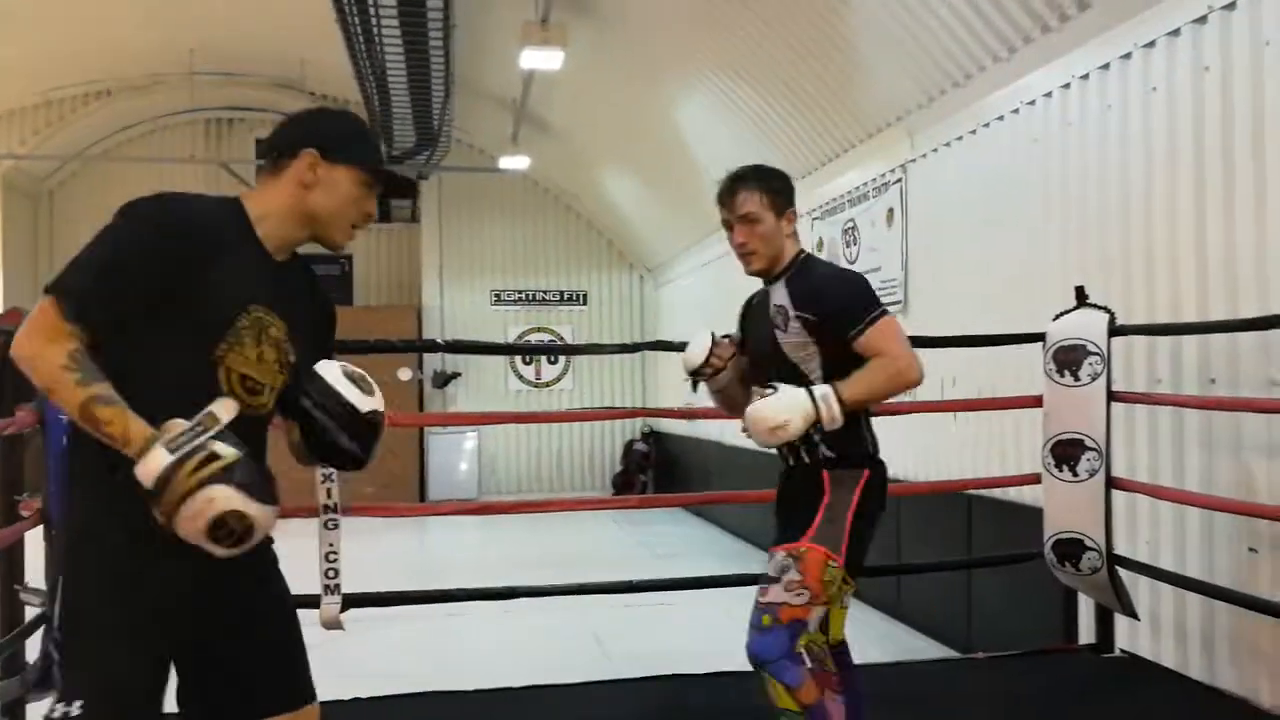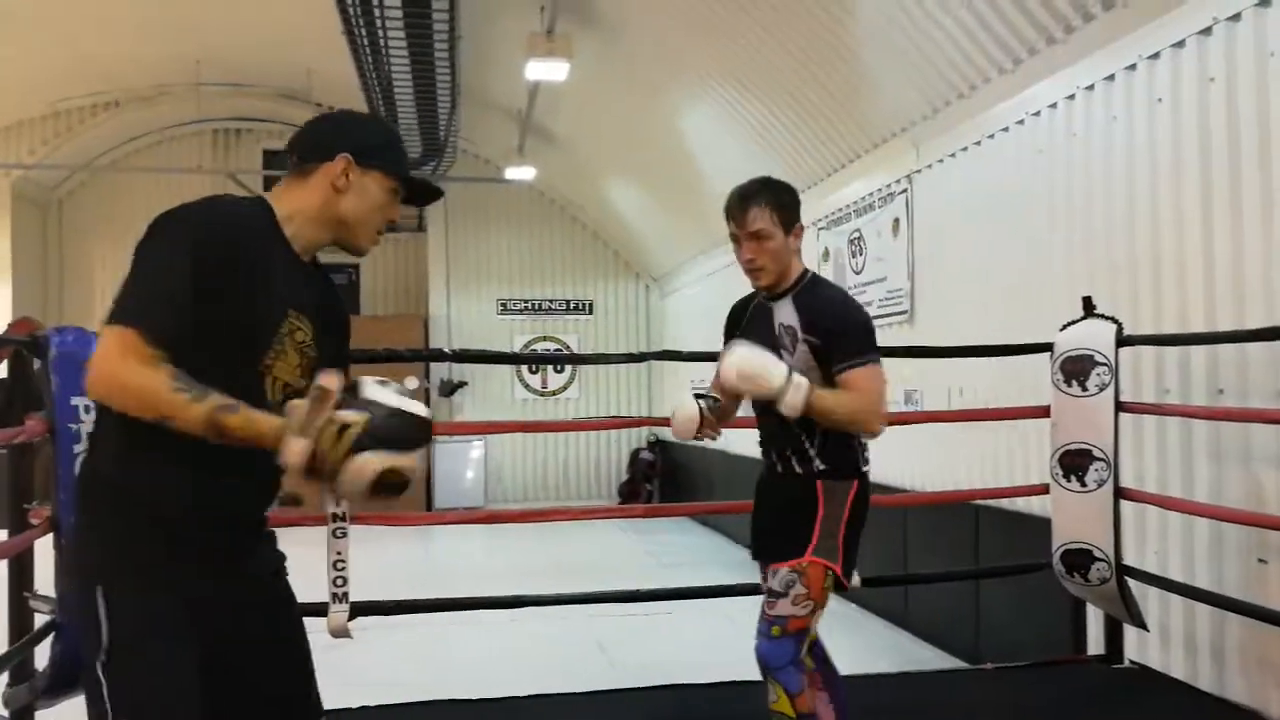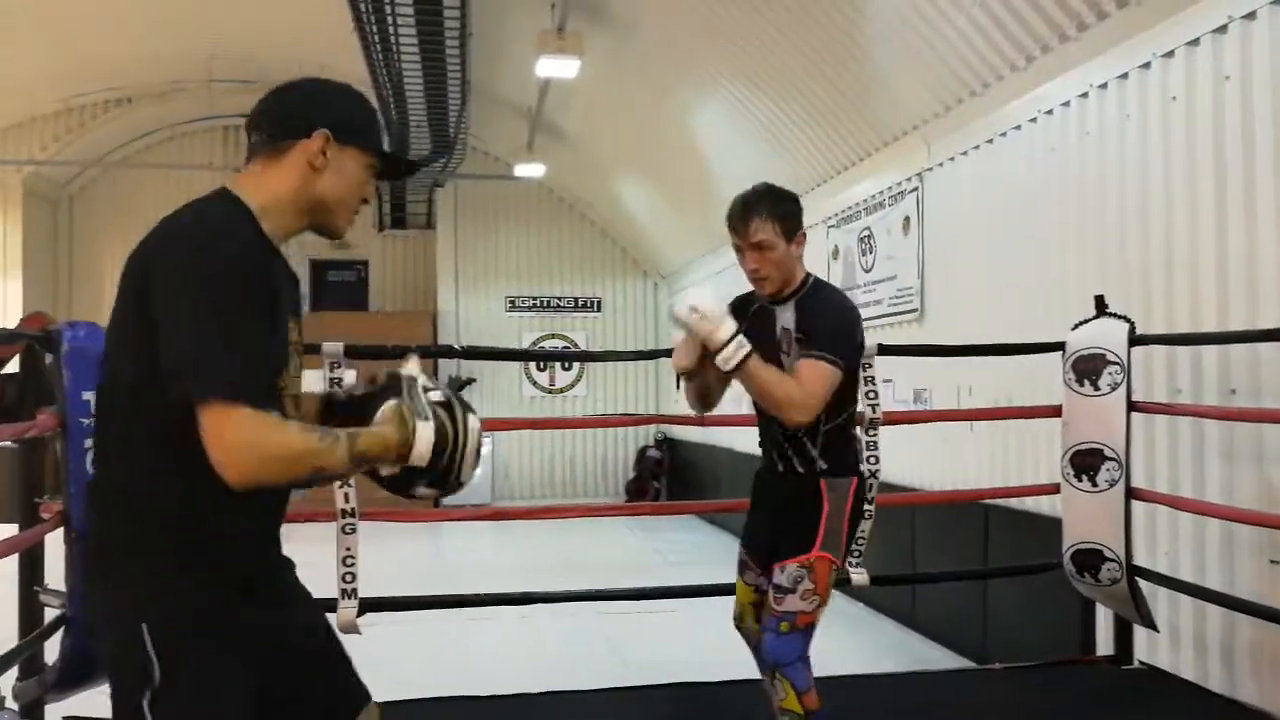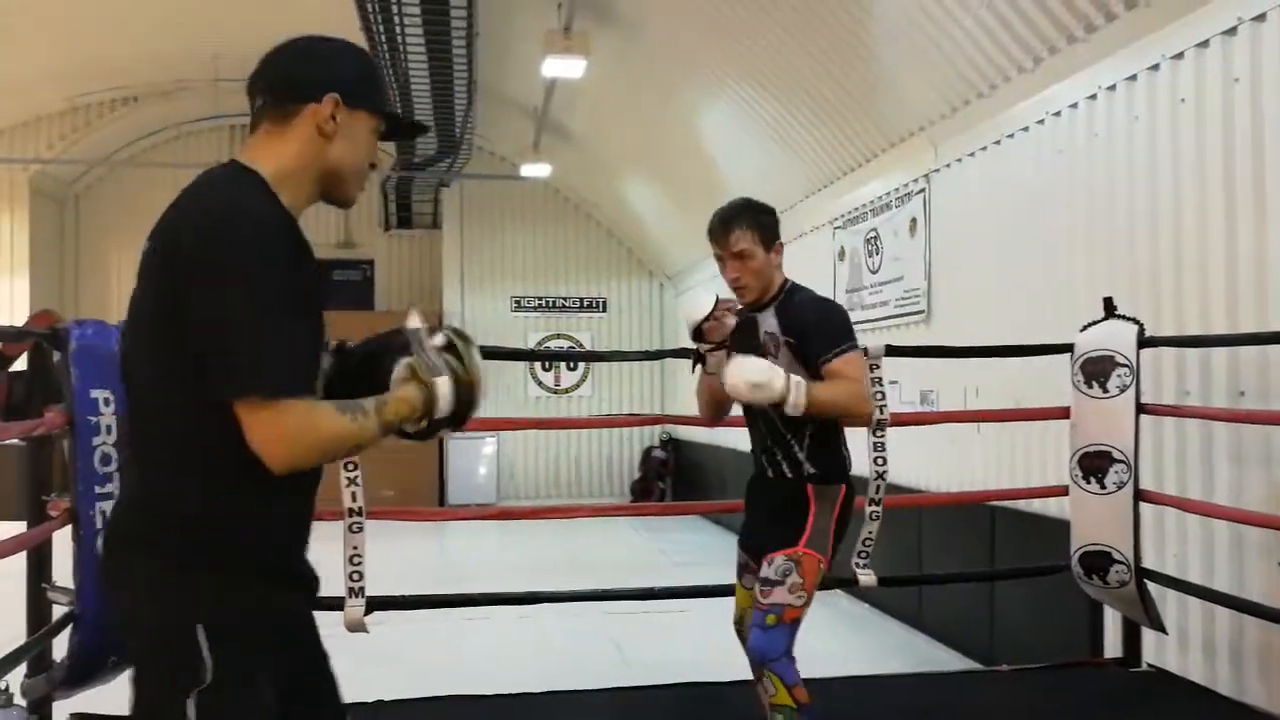
dt=0.2s
person 1, frame 1
left shoulder: (307, 300)
right shoulder: (168, 229)
right elbow: (40, 342)
left wrist: (330, 430)
right wrist: (149, 445)
left hip: (229, 539)
right hip: (120, 530)
person 1, frame 2
left shoulder: (321, 301)
right shoulder: (211, 234)
right elbow: (116, 373)
left wrist: (358, 444)
right wrist: (278, 432)
left hip: (242, 552)
right hip: (139, 551)
person 1, frame 3
left shoulder: (259, 263)
right shoulder: (210, 247)
right elbow: (243, 448)
left wrist: (350, 412)
right wrist: (393, 441)
left hip: (250, 570)
right hip: (165, 587)
person 1, frame 4
left shoulder: (237, 216)
right shoulder: (244, 227)
right elbow: (282, 435)
right wrist: (411, 399)
left hip: (254, 568)
right hip: (196, 582)
person 2, frame 1
left shoulder: (833, 285)
right shoulder: (756, 308)
left elbow: (904, 369)
right elbow: (738, 406)
left wrist: (814, 405)
right wrist: (717, 371)
left hip: (843, 482)
right hip: (801, 482)
left knee: (771, 644)
right knee: (820, 641)
person 2, frame 2
left shoulder: (834, 309)
right shoulder: (744, 313)
left elbow: (870, 417)
right elbow: (729, 399)
left wrist: (785, 387)
right wrist: (704, 412)
left hip: (828, 492)
right hip: (779, 487)
left knee: (776, 650)
right knee: (794, 639)
person 2, frame 3
left shoulder: (832, 312)
right shoulder: (747, 311)
left elbow: (798, 408)
right elbow: (706, 399)
left wrist: (729, 344)
right wrist: (695, 360)
left hip: (824, 493)
right hip: (775, 484)
left knee: (784, 646)
right knee: (752, 621)
person 2, frame 4
left shoulder: (815, 313)
right shoulder: (740, 320)
left elbow: (859, 400)
right elbow: (712, 413)
left wrist: (782, 389)
right wrist: (716, 350)
left hip: (814, 495)
right hip: (767, 490)
left knee: (768, 640)
right knee: (750, 628)
